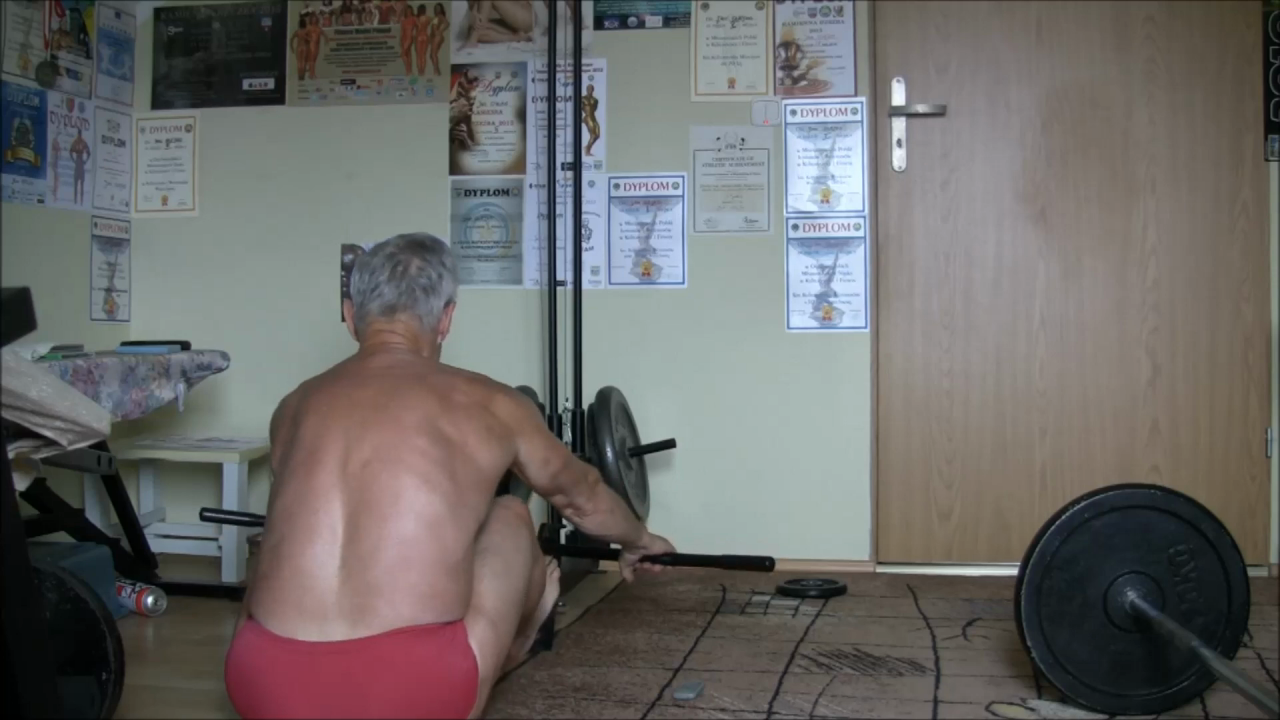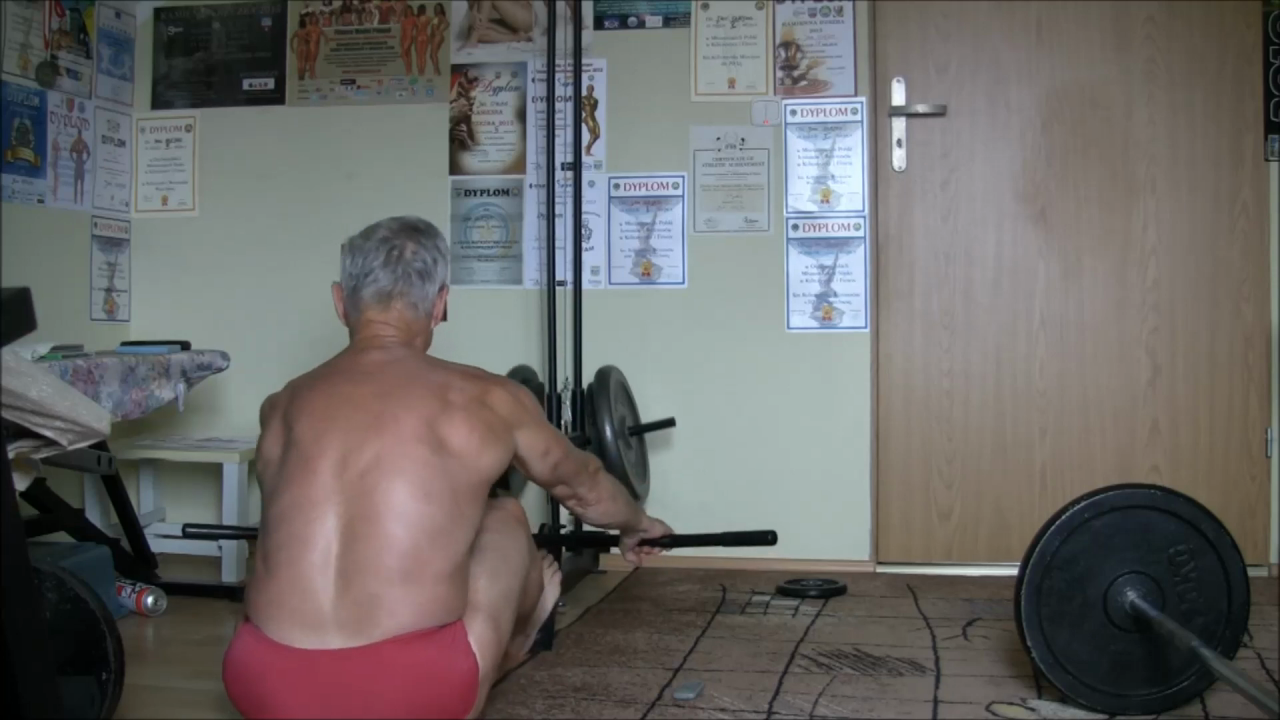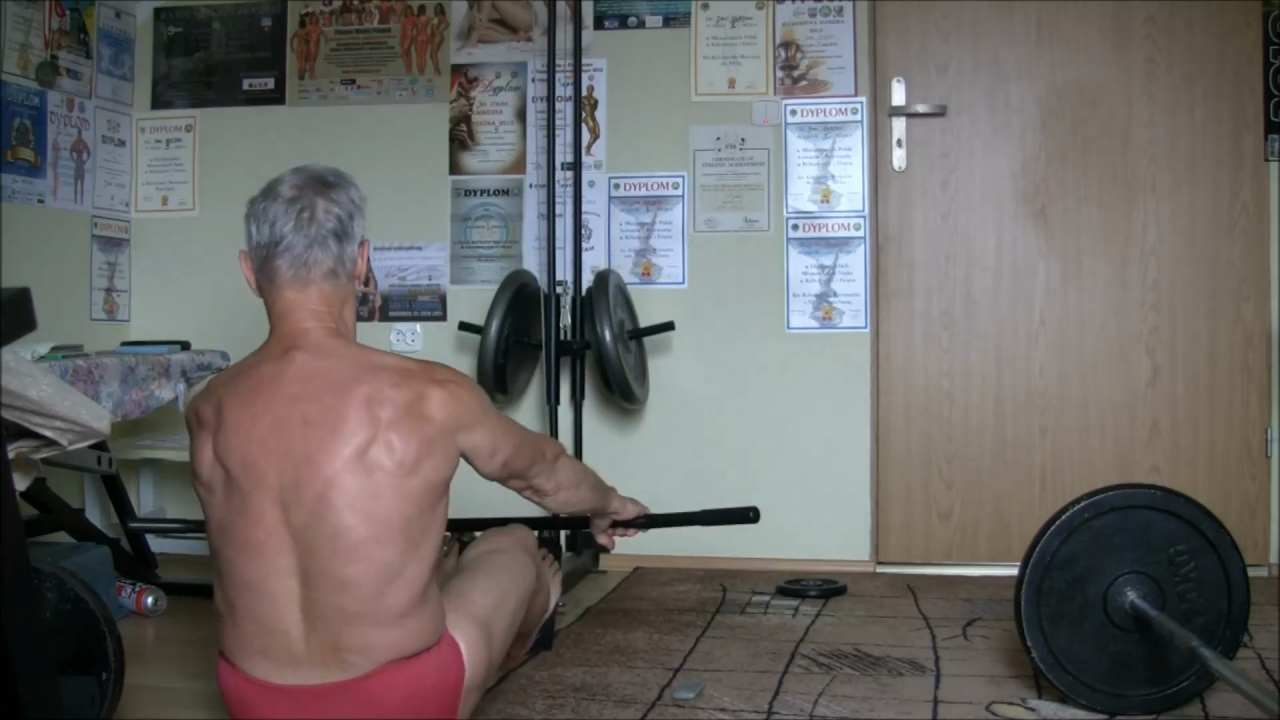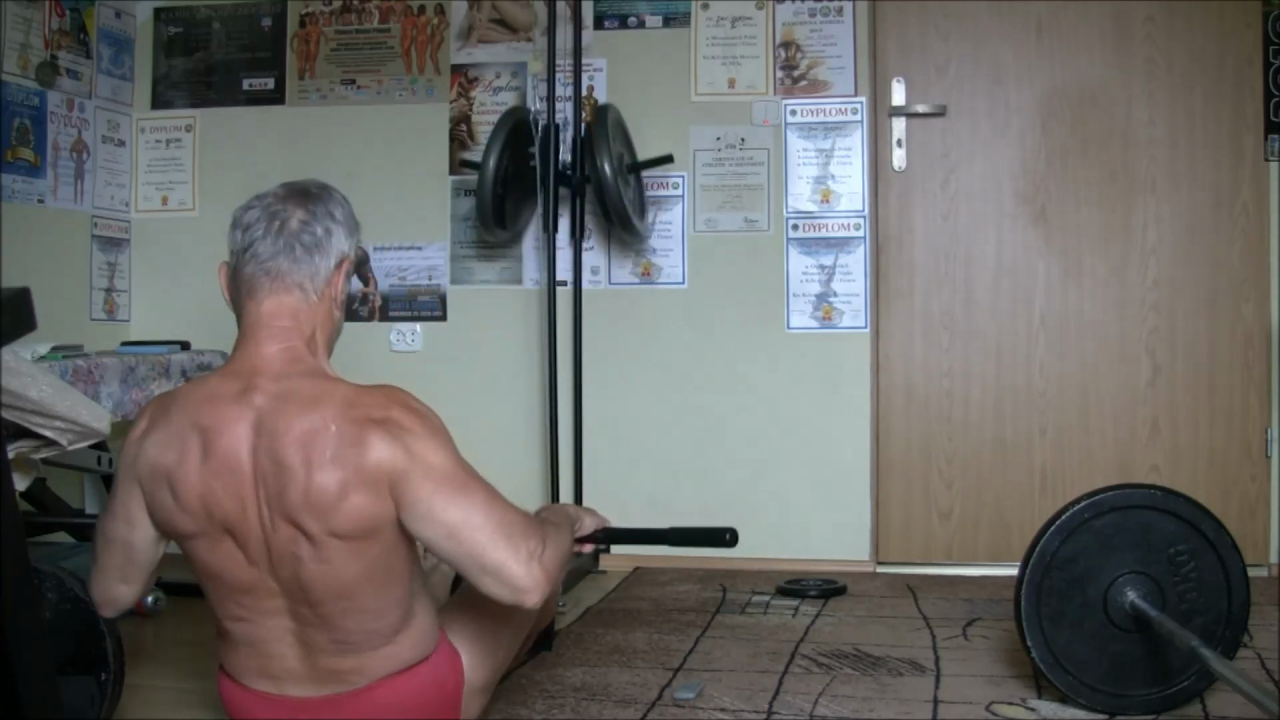
dt=1s
person 1, frame 1
left shoulder: (295, 407)
right shoulder: (488, 404)
right elbow: (582, 495)
right wrist: (638, 541)
right knee: (510, 518)
right ankle: (511, 645)
person 1, frame 2
left shoulder: (282, 406)
right shoulder: (488, 399)
right elbow: (583, 484)
right wrist: (638, 523)
right knee: (507, 519)
right ankle: (515, 640)
person 1, frame 3
left shoulder: (210, 409)
right shoulder: (428, 395)
right elbow: (543, 472)
right wrist: (608, 504)
right knee: (513, 547)
right ankle: (511, 643)
person 1, frame 4
left shoulder: (159, 430)
right shoulder: (381, 426)
left elbow: (111, 592)
right elbow: (527, 575)
right wrist: (566, 520)
right knee: (524, 583)
